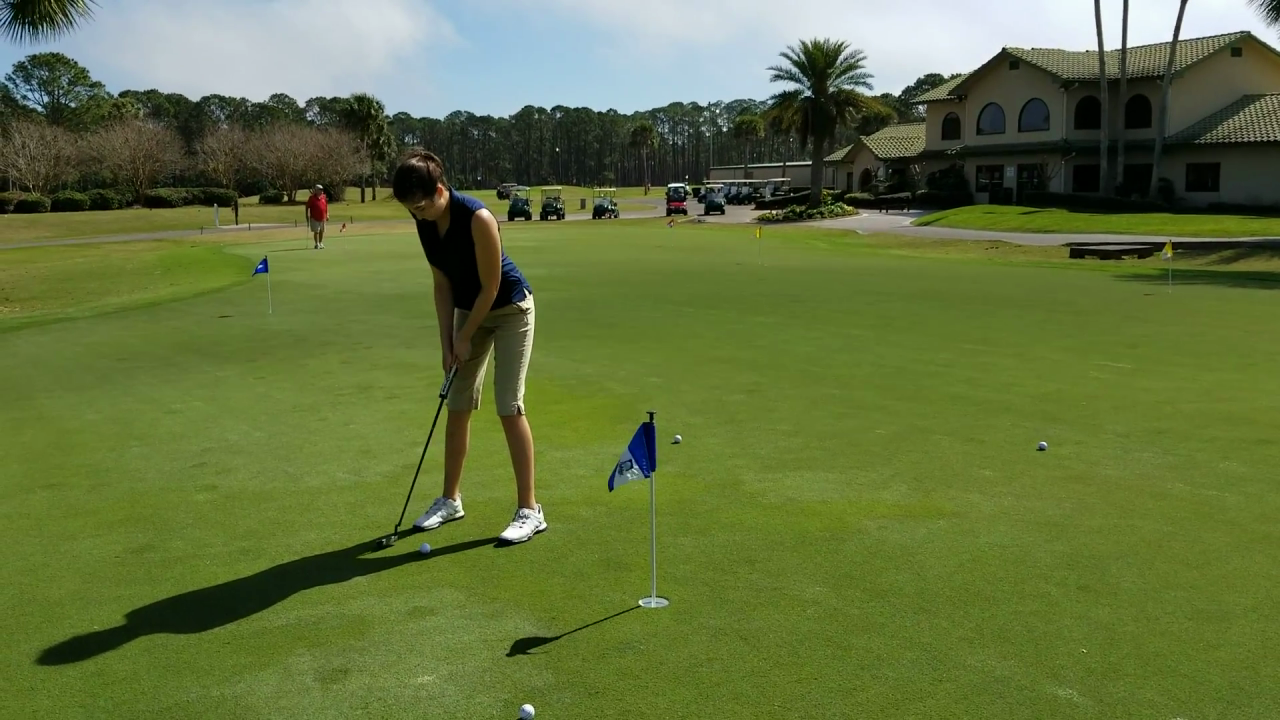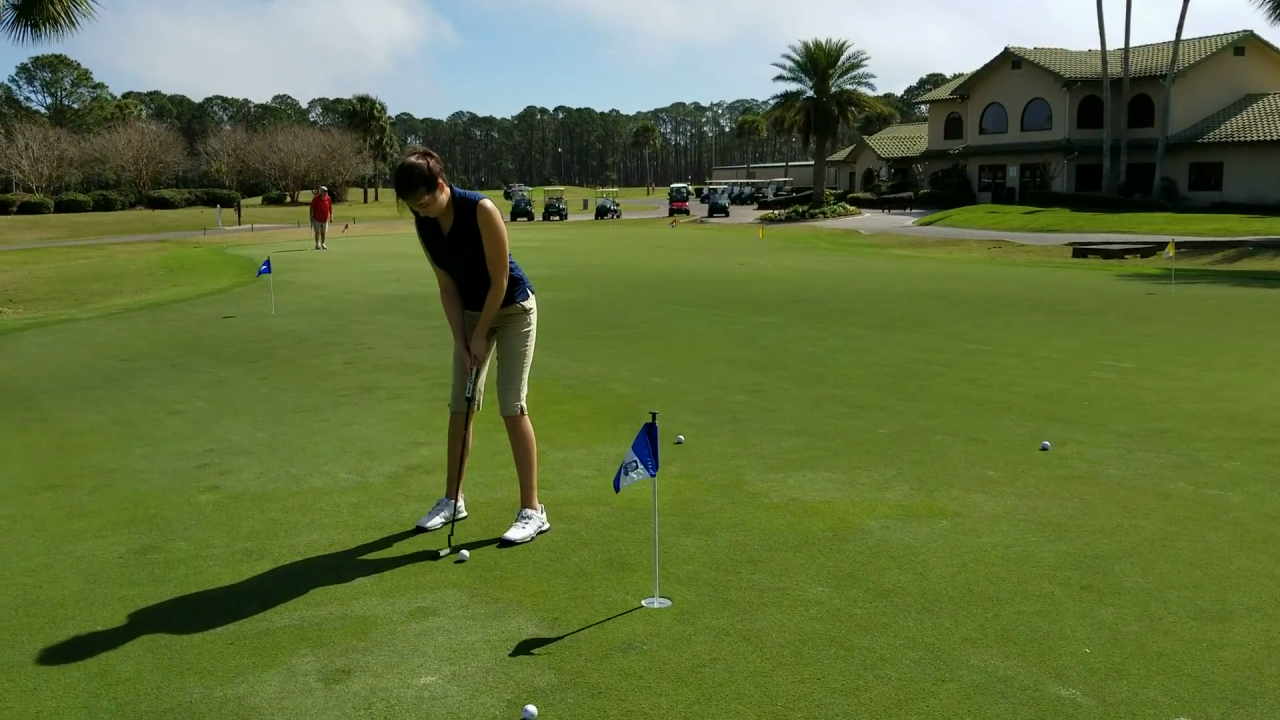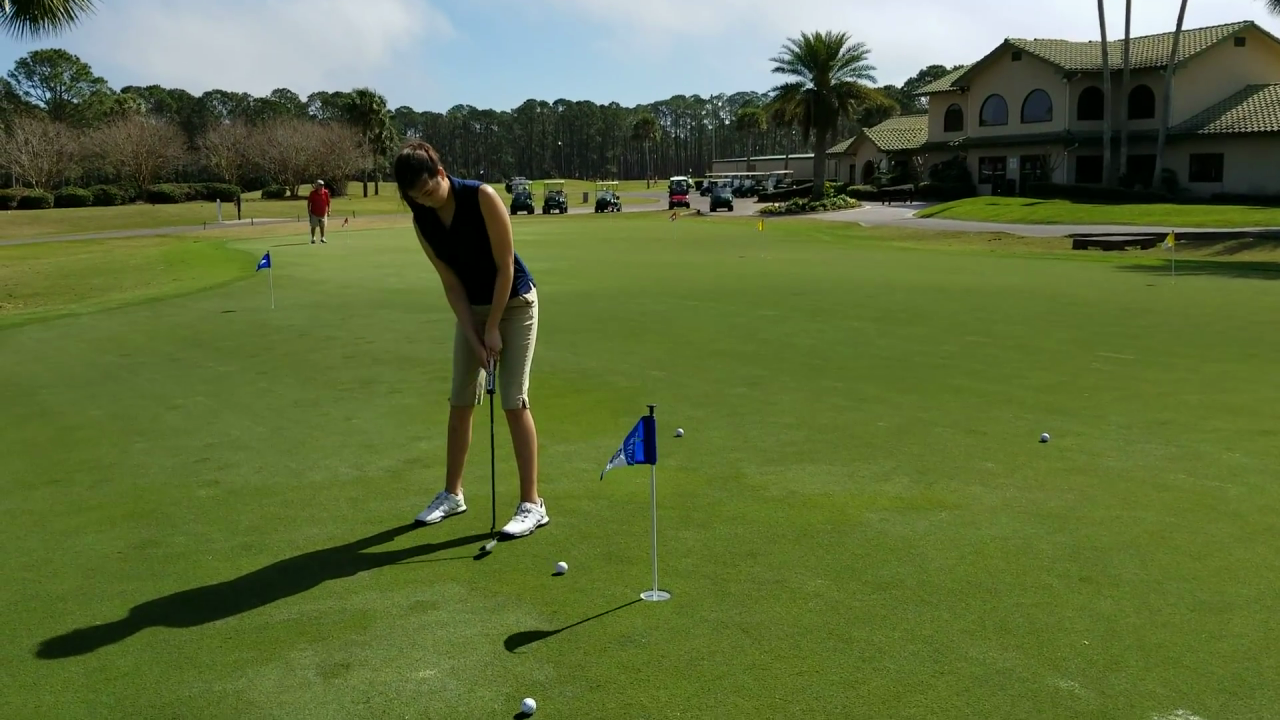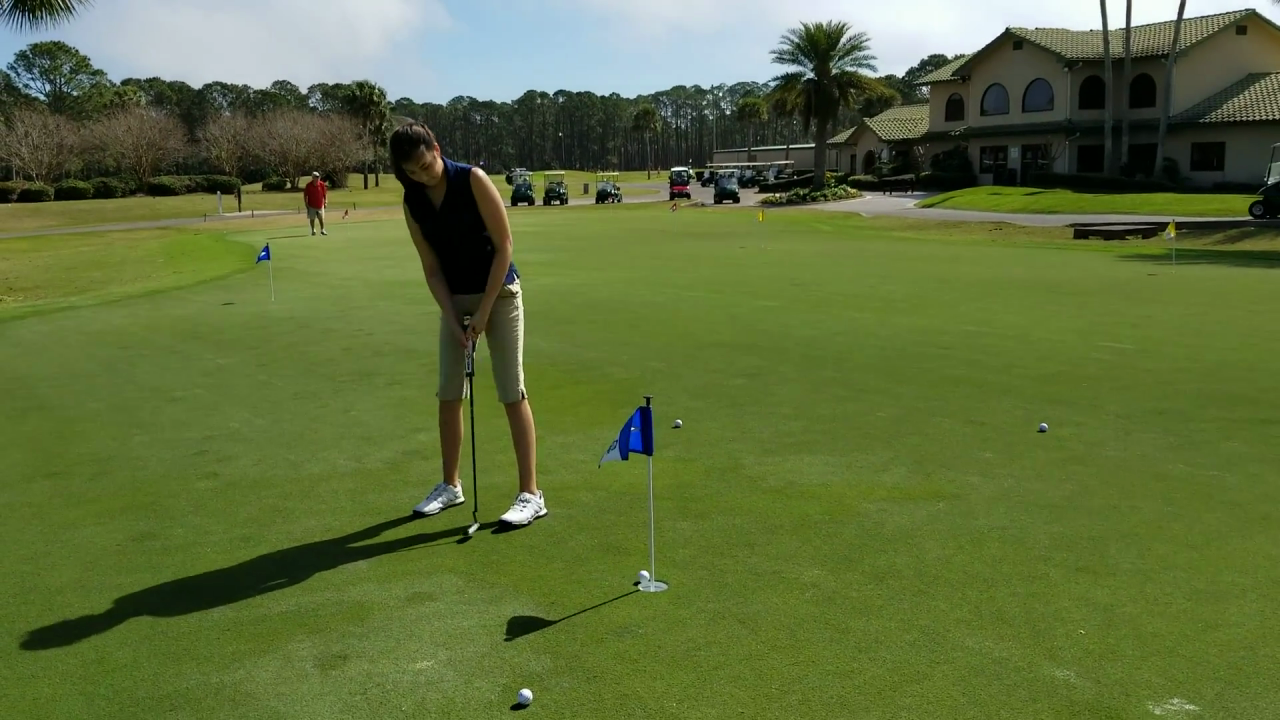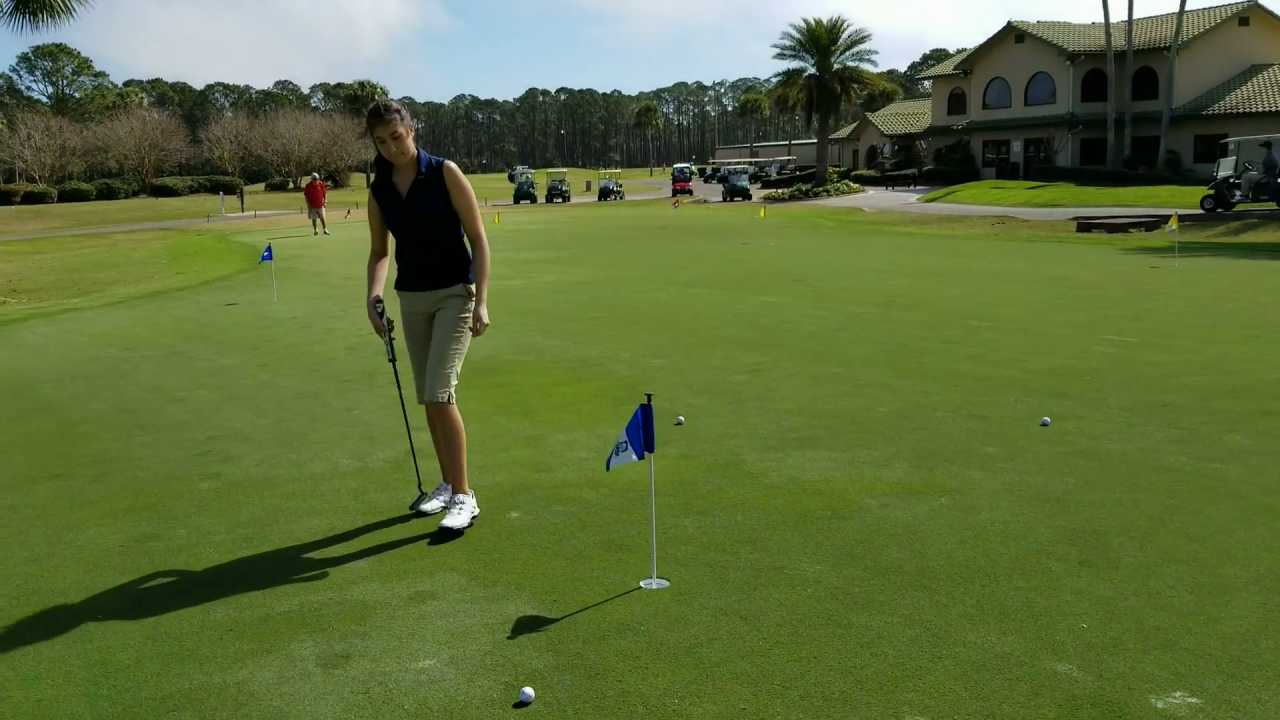
dt=0.4s
person 1, frame 1
left shoulder: (477, 218)
right shoulder: (424, 223)
left elbow: (490, 288)
right elbow: (442, 284)
left wrist: (464, 338)
right wrist: (446, 342)
left hip: (510, 308)
right hip: (469, 310)
left knee: (509, 406)
right knee: (457, 407)
left ankle: (530, 510)
right ankle: (450, 499)
person 1, frame 2
left shoulder: (481, 209)
right shoulder: (424, 225)
left elbow: (500, 280)
right elbow: (447, 286)
left wrist: (481, 337)
right wrist: (461, 343)
left hip: (512, 308)
right hip: (470, 312)
left knee: (512, 406)
right knee: (460, 407)
left ankle: (532, 510)
right ankle: (453, 500)
person 1, frame 3
left shoulder: (482, 196)
right shoulder: (422, 219)
left elbow: (505, 266)
right elbow: (451, 282)
left wrist: (493, 328)
right wrist: (474, 338)
left hip: (515, 301)
right hip: (472, 306)
left knee: (513, 400)
right knee: (460, 401)
left ankle: (532, 503)
right ankle: (452, 493)
person 1, frame 4
left shoulder: (473, 180)
right shoulder: (412, 201)
left elbow: (503, 245)
right elbow: (432, 266)
left wrist: (484, 309)
right wrist: (452, 318)
left hip: (499, 294)
right hip: (454, 298)
left knee: (511, 392)
right knee: (449, 393)
left ankle: (531, 494)
right ankle: (450, 485)
person 1, frame 5
left shoulder: (445, 172)
right shoulder: (378, 189)
left elbow: (477, 238)
right elbow: (379, 252)
left wrist: (481, 300)
right wrist: (372, 301)
left hip: (454, 292)
right hip: (411, 297)
left knee: (438, 393)
right knee: (430, 394)
left ankle: (464, 496)
right ankle: (451, 482)
